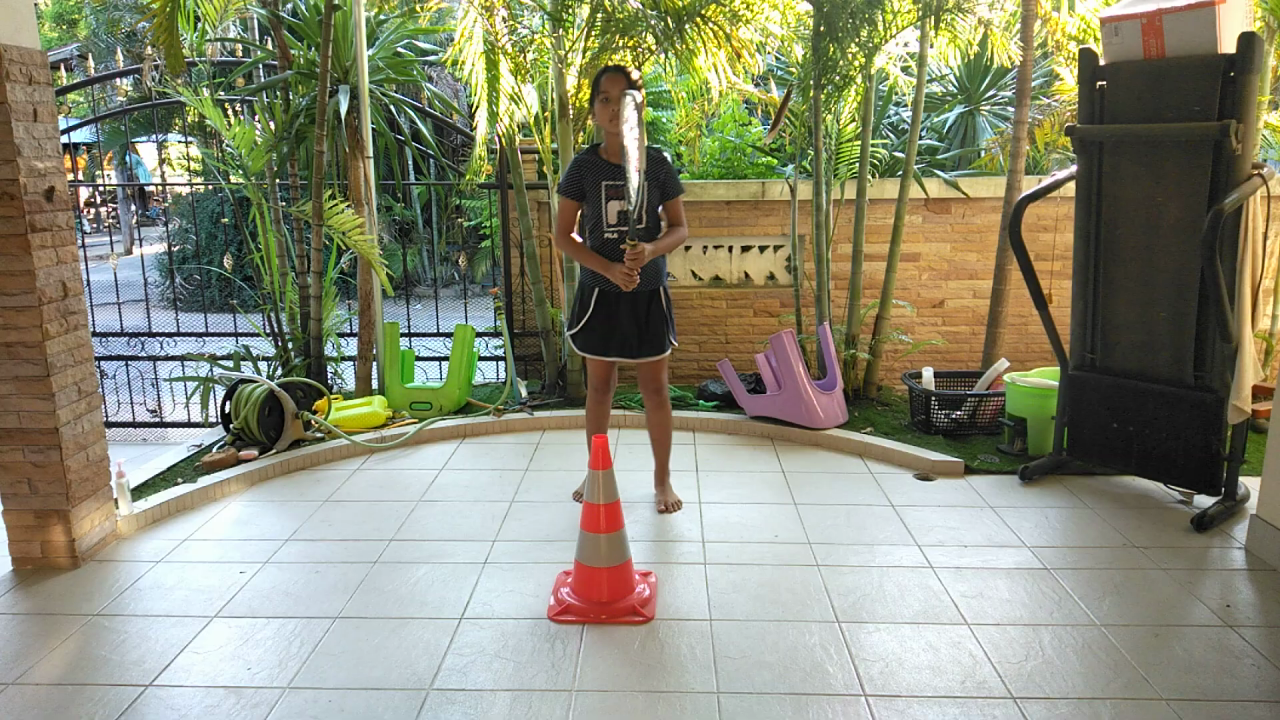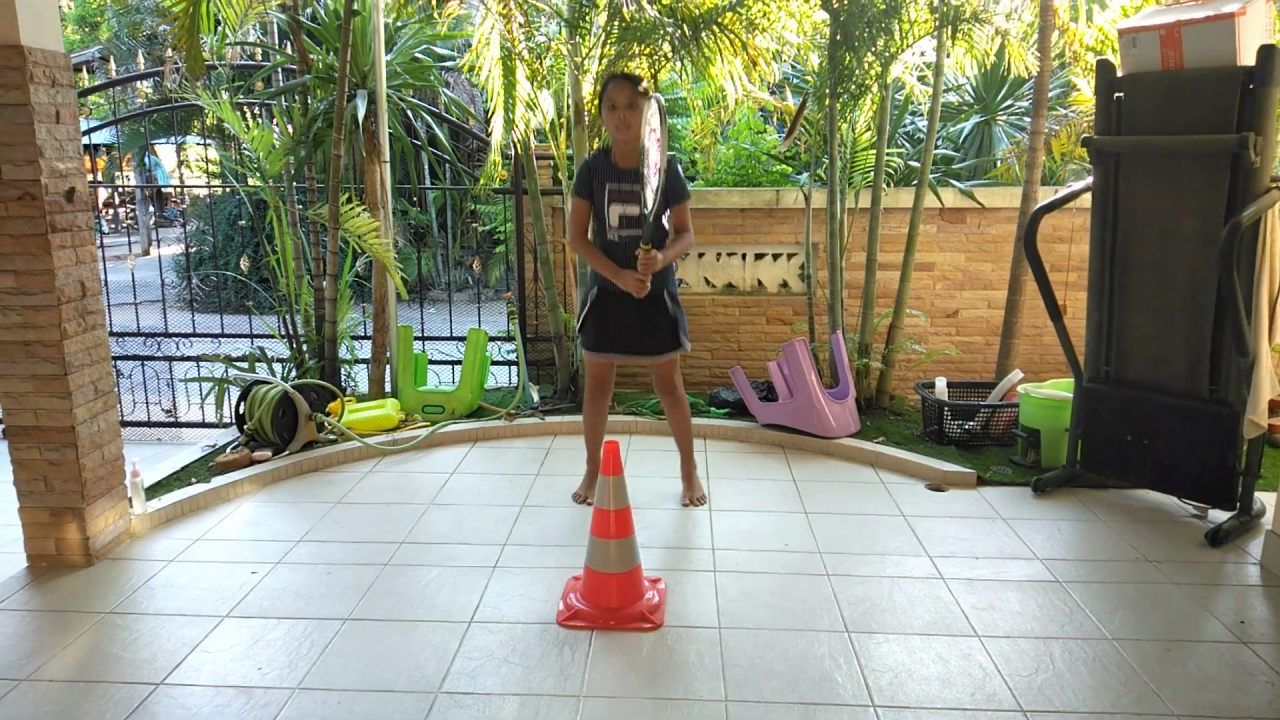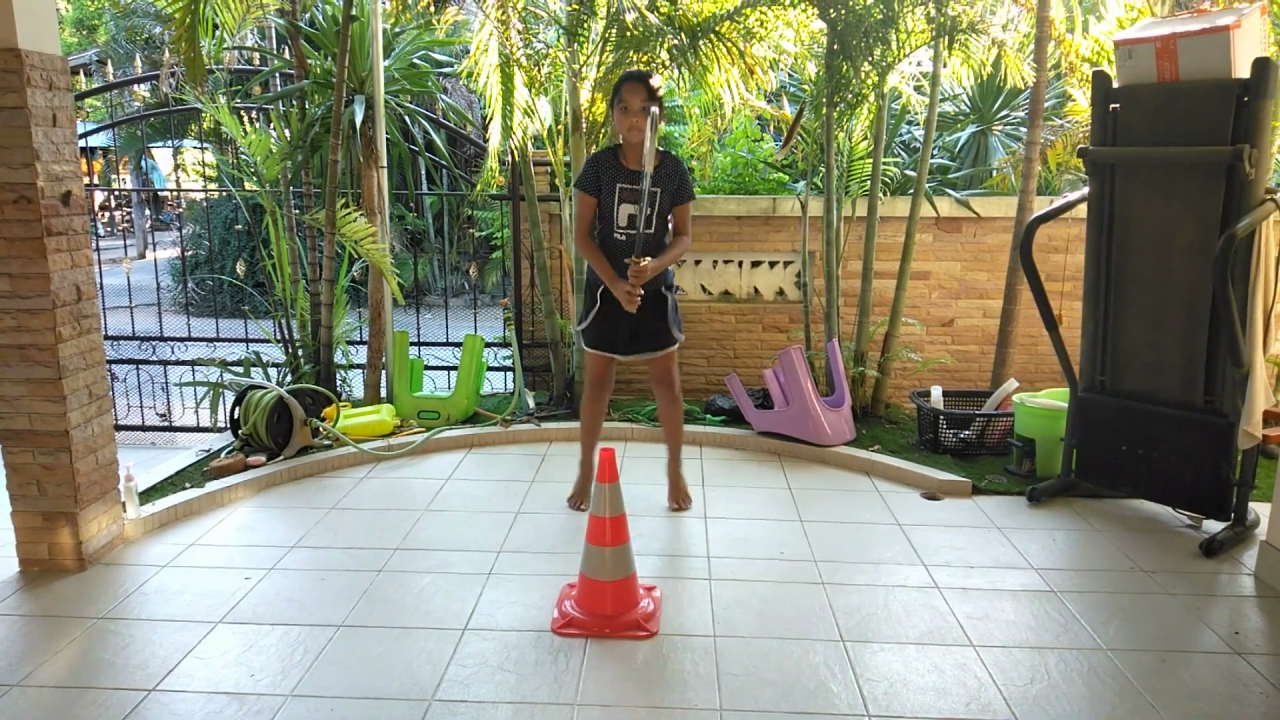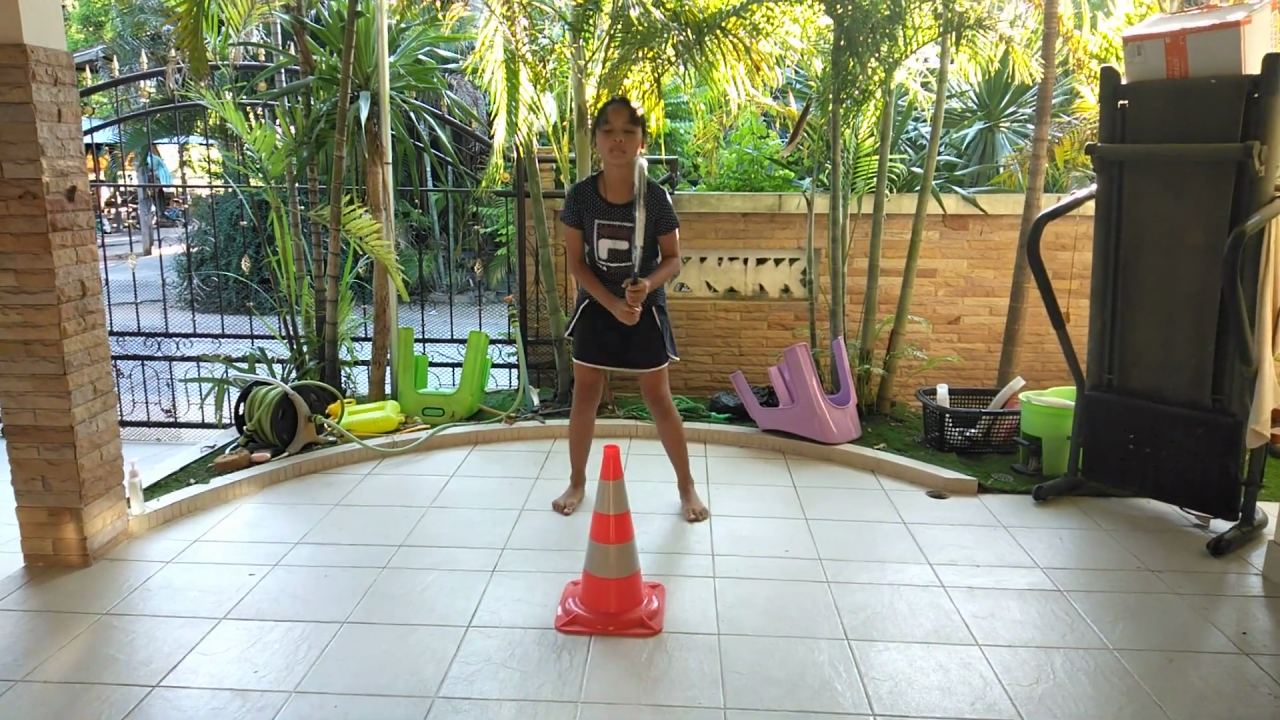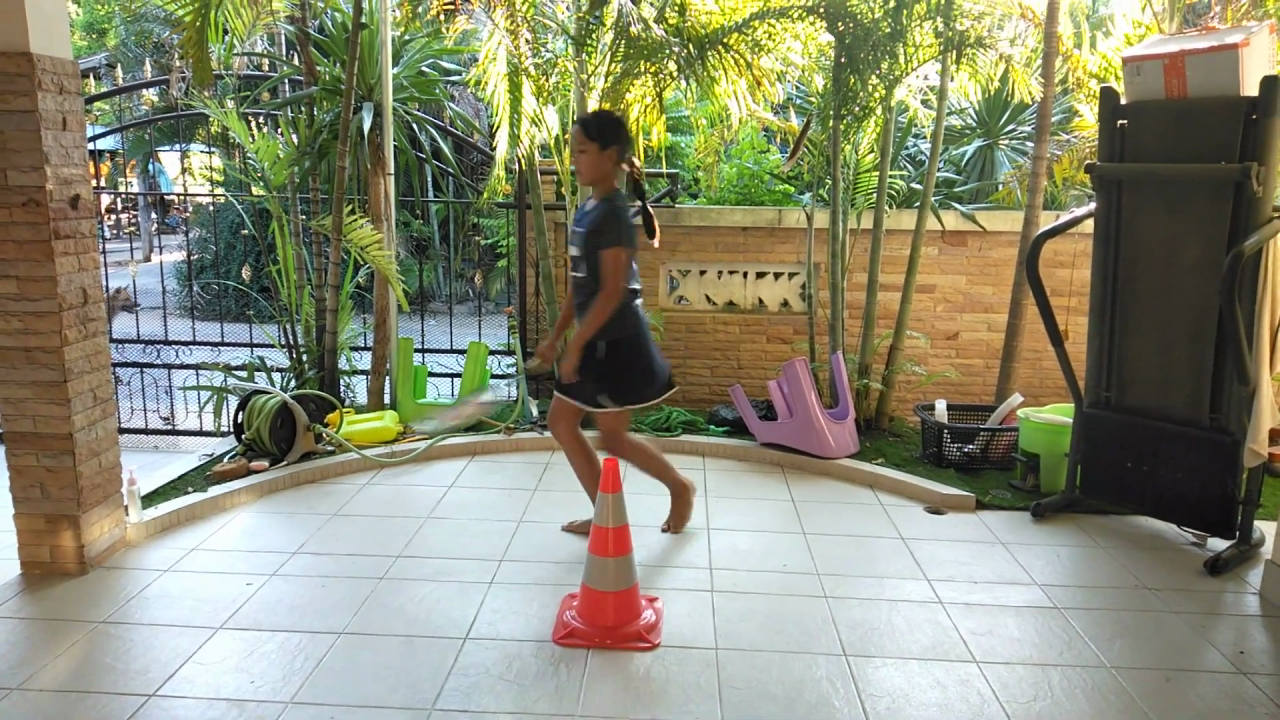
dt=1s
person 1, frame 1
left shoulder: (658, 163)
right shoulder: (583, 166)
left elbow: (679, 228)
right elbow: (563, 234)
left wrist: (651, 250)
right wrist: (607, 268)
left hip: (649, 292)
right hip: (600, 291)
left knee: (655, 386)
right knee: (599, 384)
left ankle: (662, 478)
person 1, frame 2
left shoulder: (667, 168)
right shoulder: (592, 168)
left elbow: (685, 232)
right elbow: (577, 236)
left wrist: (661, 259)
right wrist: (619, 276)
left hip: (657, 292)
right hip: (606, 291)
left knee: (669, 387)
right knee: (597, 386)
left ankle: (689, 469)
right ankle: (593, 468)
person 1, frame 3
left shoulder: (673, 169)
right shoulder: (599, 165)
left elbow: (684, 235)
right elbow: (582, 232)
left wrist: (656, 265)
right wrist: (614, 283)
left hip: (655, 291)
right hip: (605, 288)
left knee: (666, 381)
right knee: (598, 382)
left ankle: (675, 471)
right ankle: (586, 471)
person 1, frame 4
left shoulder: (656, 197)
right shoulder: (581, 195)
left elbow: (672, 258)
right elbow: (575, 262)
left wrist: (647, 285)
right wrist: (611, 303)
left hip: (646, 308)
right hip: (596, 306)
left knee: (659, 400)
right knee: (584, 397)
left ankle: (686, 485)
right ankle: (577, 481)
person 1, frame 5
left shoulder: (612, 212)
right shoulder: (591, 210)
left elbow: (613, 290)
left wrist: (575, 344)
right wrist: (558, 333)
left hip: (615, 340)
right hip: (599, 338)
left knee: (615, 439)
right knee: (560, 424)
left ankle: (679, 488)
